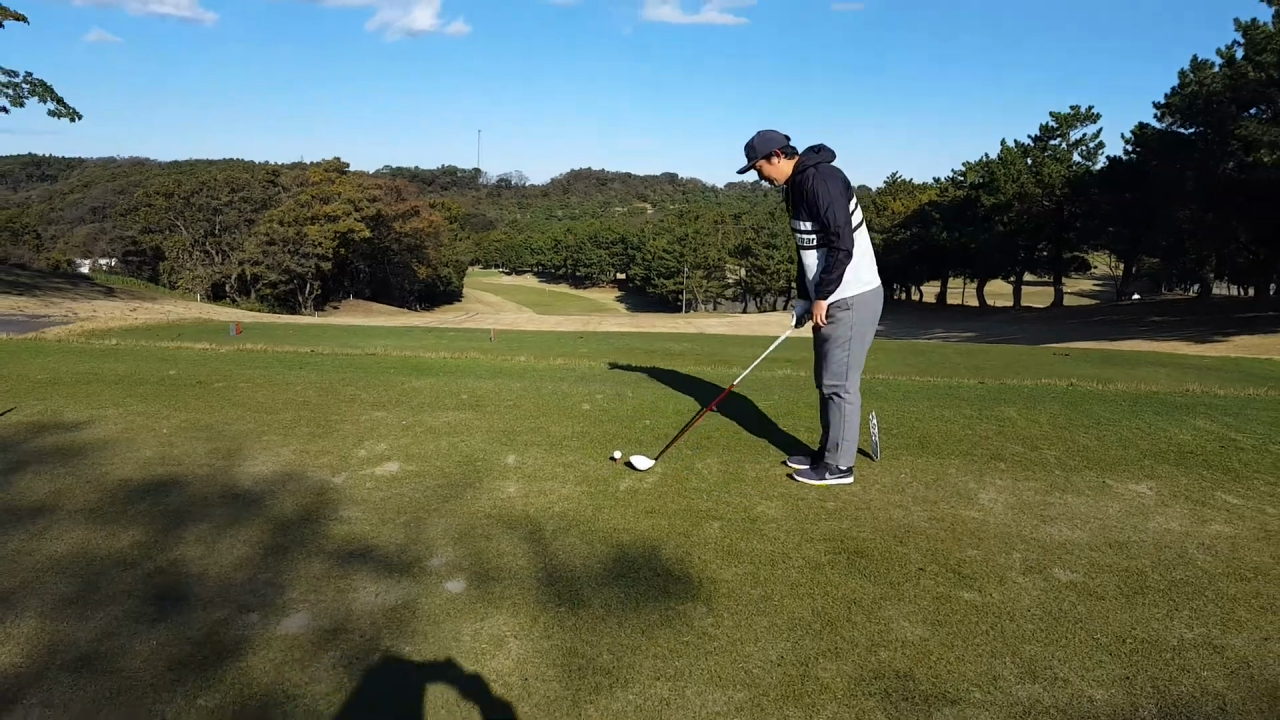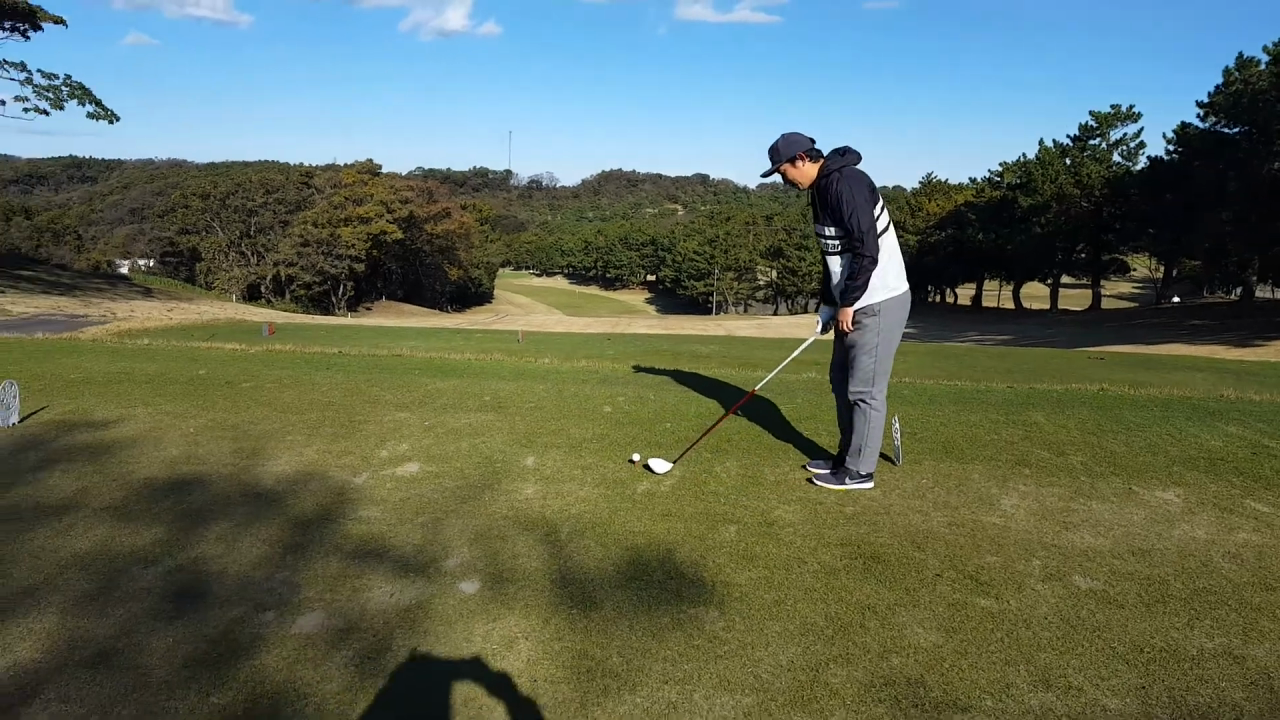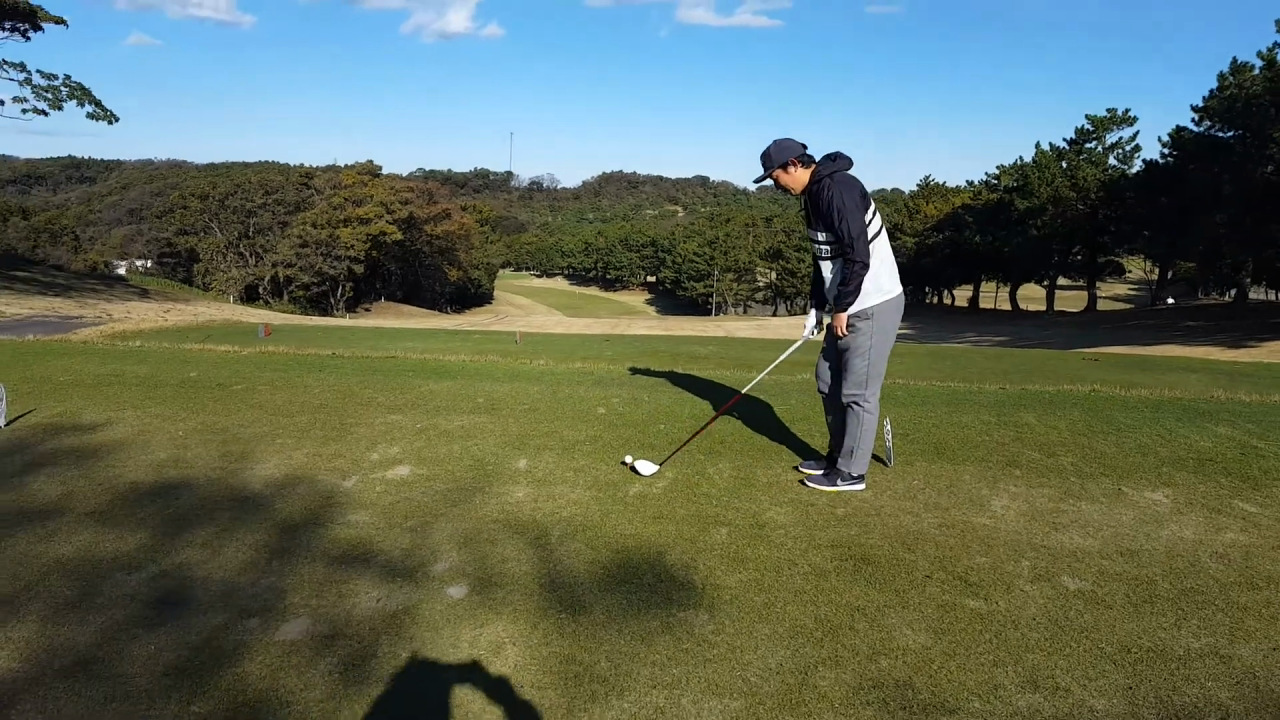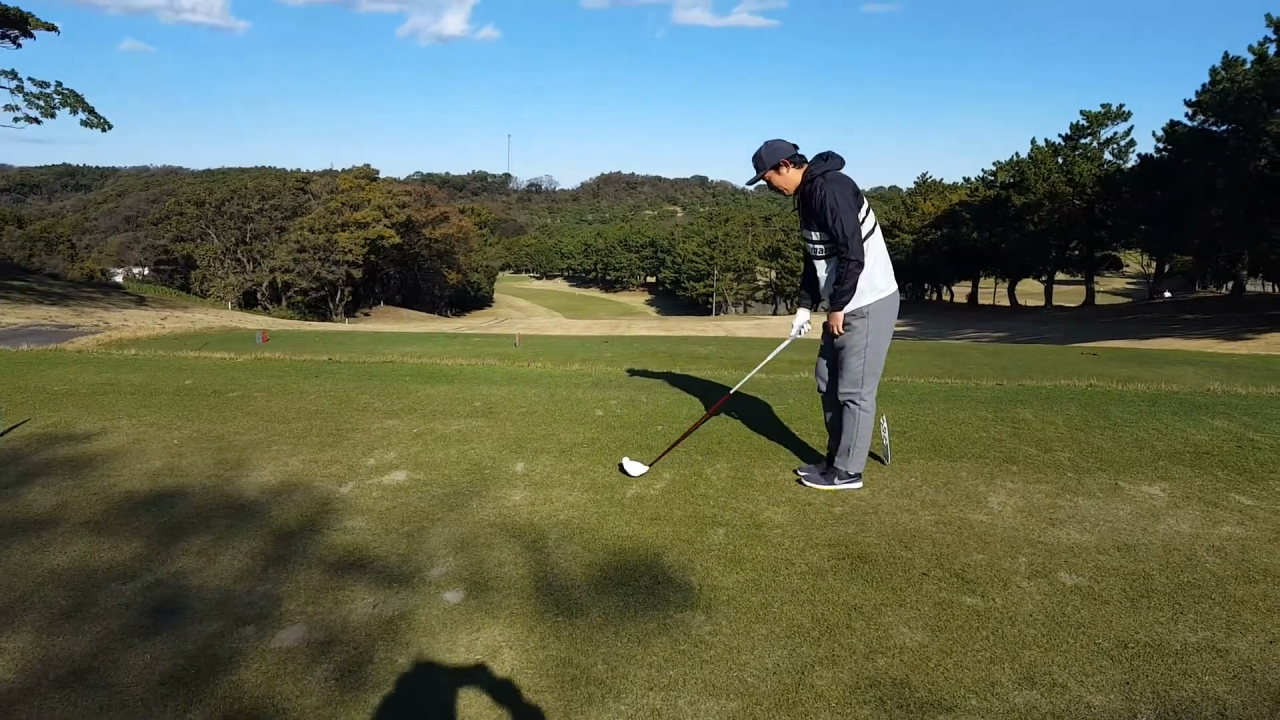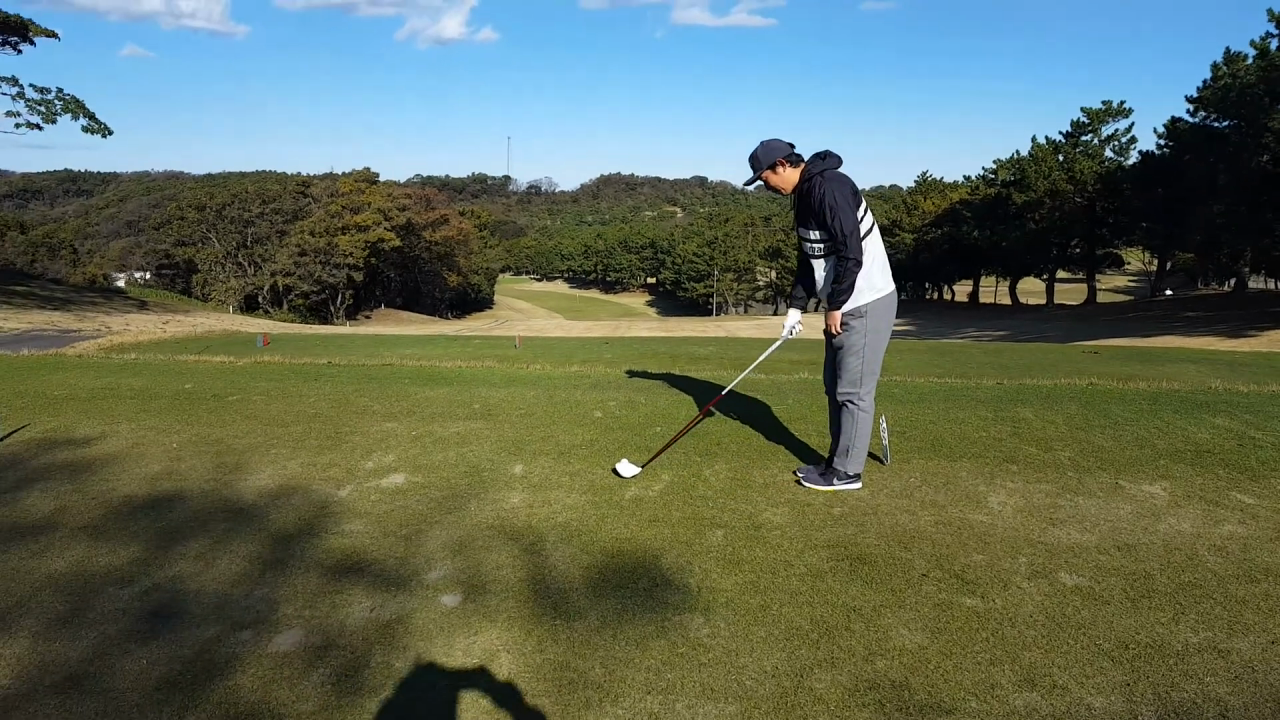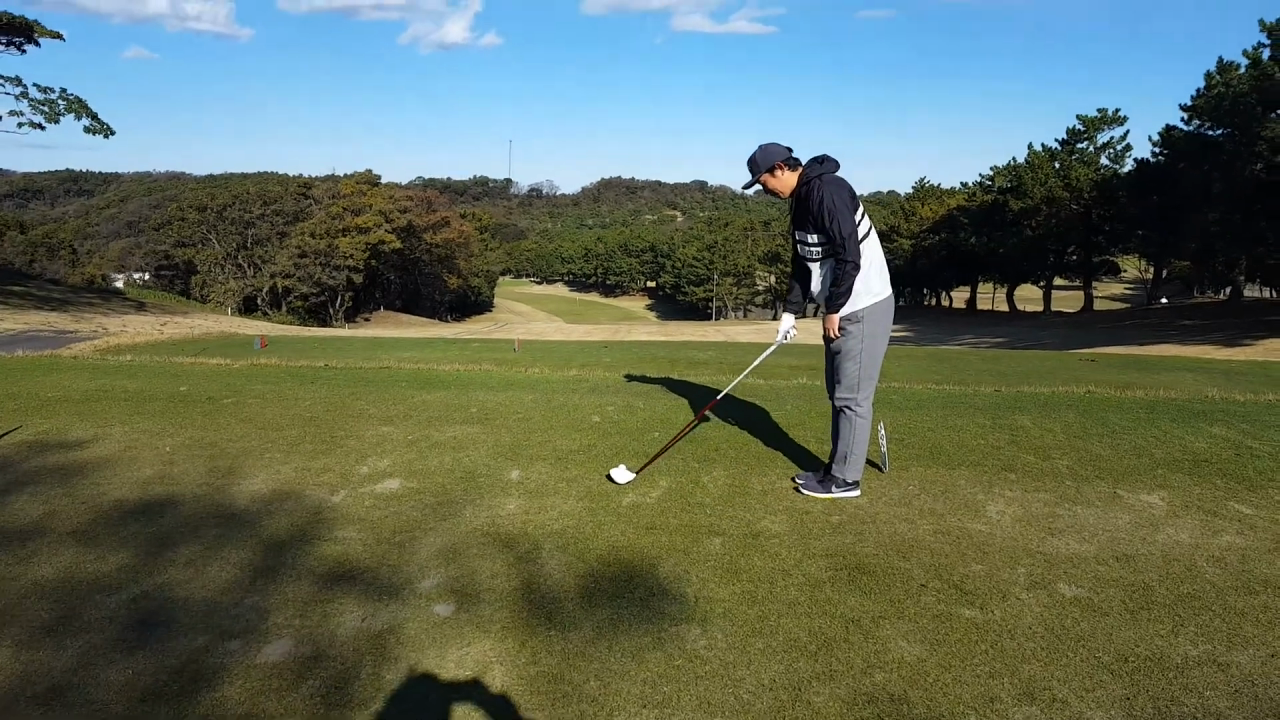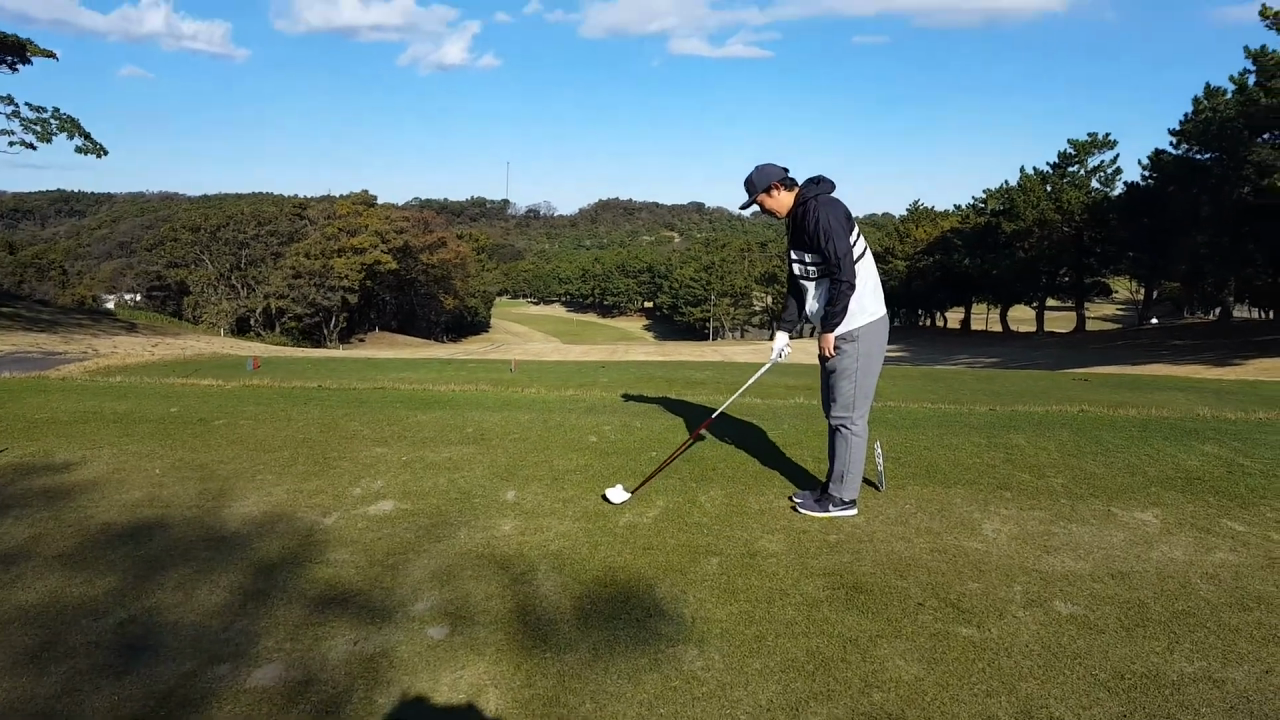
dt=0.1s
person 1, frame 1
left shoulder: (822, 180)
right shoulder: (795, 188)
left elbow: (842, 246)
left wrist: (821, 297)
right wrist: (804, 297)
left hip: (852, 296)
right hip: (833, 296)
left knee: (839, 382)
right knee: (827, 379)
left ankle: (839, 465)
right ankle: (827, 452)
person 1, frame 2
left shoulder: (847, 184)
right shoulder: (821, 191)
left elbow: (867, 252)
left wrist: (846, 303)
right wrist: (829, 303)
left hip: (878, 301)
right hip: (858, 301)
left knee: (865, 388)
right knee: (843, 382)
left ankle: (859, 470)
right ankle: (847, 456)
person 1, frame 3
left shoulder: (838, 190)
right shoulder: (814, 195)
left elbow: (859, 257)
left wrist: (840, 309)
right wrist: (817, 307)
left hip: (872, 304)
right hip: (851, 304)
left knee: (858, 391)
right knee: (828, 380)
left ankle: (850, 472)
right ankle: (837, 456)
person 1, frame 4
left shoulder: (831, 189)
right shoulder: (807, 195)
left elbow: (853, 255)
right elbow: (814, 257)
left wrist: (837, 308)
right wrist: (806, 306)
left hip: (867, 303)
right hip: (845, 303)
left knee: (855, 390)
right knee: (828, 380)
left ankle: (848, 470)
right ankle: (837, 456)
person 1, frame 5
left shoulder: (829, 187)
right shoulder: (803, 196)
left elbow: (852, 254)
right elbow: (808, 258)
left wrist: (835, 306)
right wrist: (796, 307)
left hip: (865, 302)
right hip: (845, 302)
left knee: (854, 390)
right knee: (836, 386)
left ankle: (847, 472)
right ankle: (837, 461)
person 1, frame 6
left shoulder: (827, 191)
right shoulder: (800, 200)
left elbow: (850, 258)
right elbow: (803, 262)
left wrist: (833, 310)
right wrist: (790, 312)
left hip: (862, 306)
right hip: (843, 307)
left knee: (852, 396)
right knee: (839, 392)
left ankle: (845, 479)
right ankle: (836, 468)
person 1, frame 7
left shoulder: (824, 211)
right shoulder: (796, 220)
left elbow: (845, 277)
right elbow: (797, 282)
left wrist: (828, 328)
right wrist: (784, 330)
left hip: (857, 327)
right hip: (838, 327)
left knee: (848, 414)
right knee: (835, 411)
left ankle: (843, 498)
right ankle: (834, 487)
